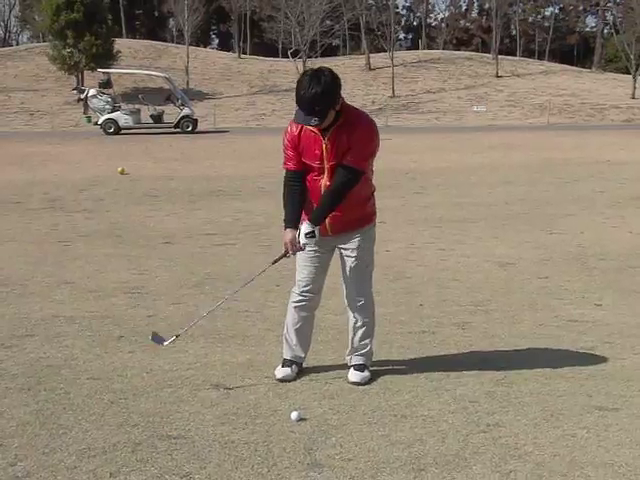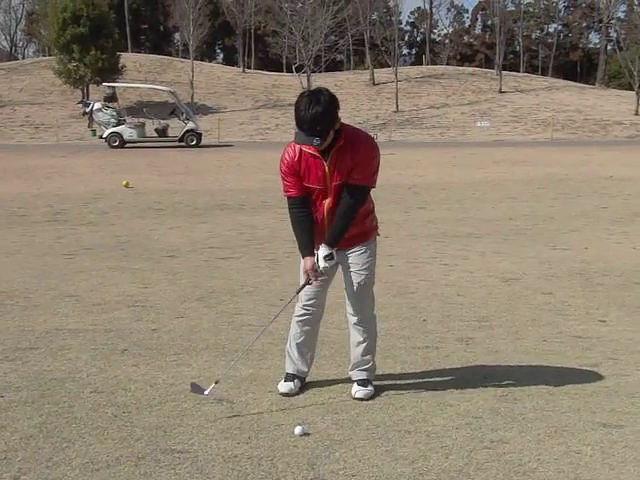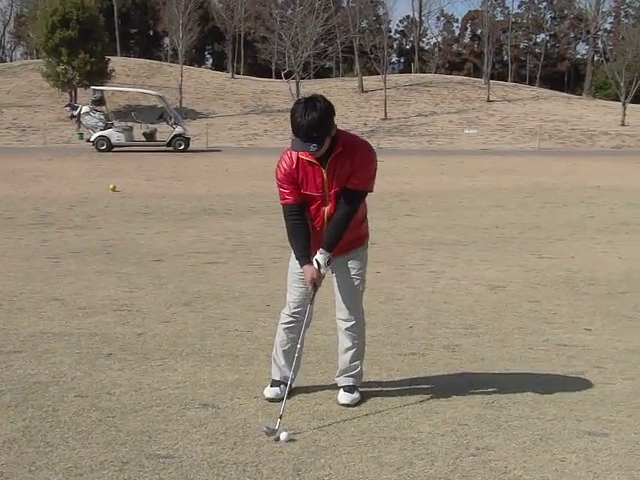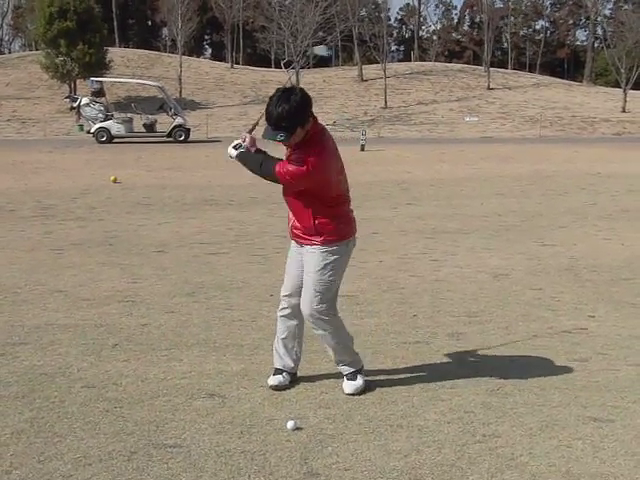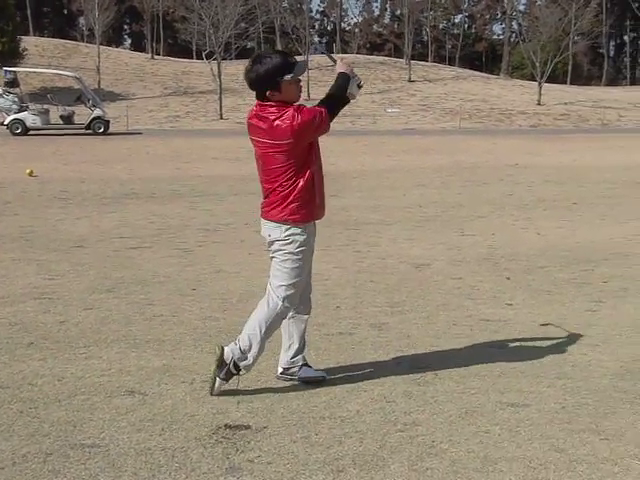
dt=1s
person 1, frame 1
left shoulder: (363, 128)
right shoulder: (296, 130)
left elbow: (344, 183)
right elbow: (294, 180)
left wrist: (312, 223)
right wrist: (290, 226)
left hip: (355, 226)
right hip: (311, 225)
left knee: (359, 295)
right knee: (303, 293)
left ankle: (359, 359)
right ankle: (292, 357)
person 1, frame 2
left shoulder: (363, 146)
right shoulder: (292, 155)
left elbow: (352, 202)
right elbow: (298, 207)
left wrist: (330, 248)
right wrist: (307, 254)
left hip: (357, 240)
right hip: (315, 241)
left knee: (361, 309)
right knee: (306, 307)
left ankle: (362, 373)
right ankle: (295, 371)
person 1, frame 3
left shoulder: (361, 152)
right shoulder: (288, 162)
left elbow: (348, 208)
right elbow: (294, 216)
left wrist: (325, 253)
right wrist: (305, 261)
left hip: (349, 247)
right hip: (307, 248)
left knee: (350, 316)
right knee: (293, 313)
left ankle: (349, 380)
right ankle: (281, 376)
person 1, frame 4
left shoulder: (311, 161)
right shoulder: (302, 135)
left elbow: (271, 172)
right elbow: (280, 169)
left wrist: (244, 153)
right wrist: (253, 151)
left hip: (329, 241)
right hip: (303, 237)
left knee: (314, 308)
right knee: (289, 301)
left ankle: (351, 368)
right ankle: (285, 366)
person 1, frame 5
left shoulder: (258, 116)
right shoulder: (294, 122)
right elbow: (326, 111)
left wrist: (343, 91)
right wrist: (342, 76)
left hip: (287, 220)
right hip: (291, 224)
left knee: (299, 297)
right knee: (282, 297)
left ankle: (292, 363)
right ankle: (236, 357)
